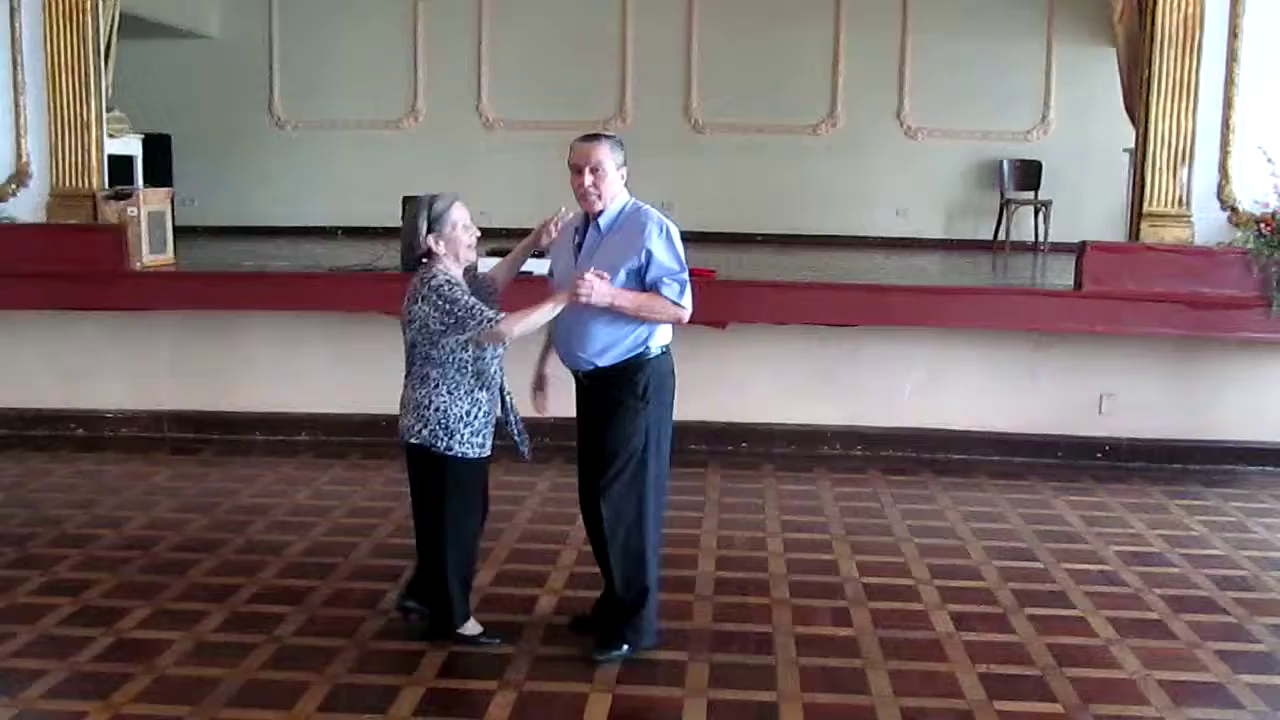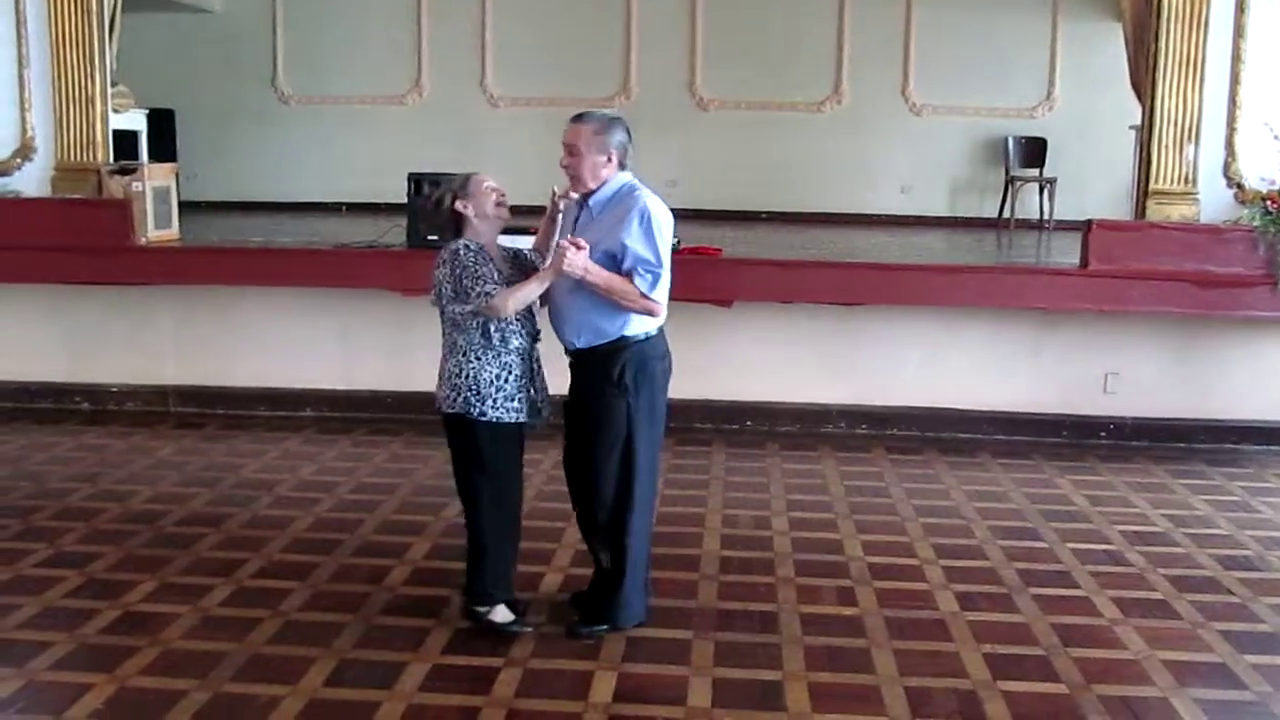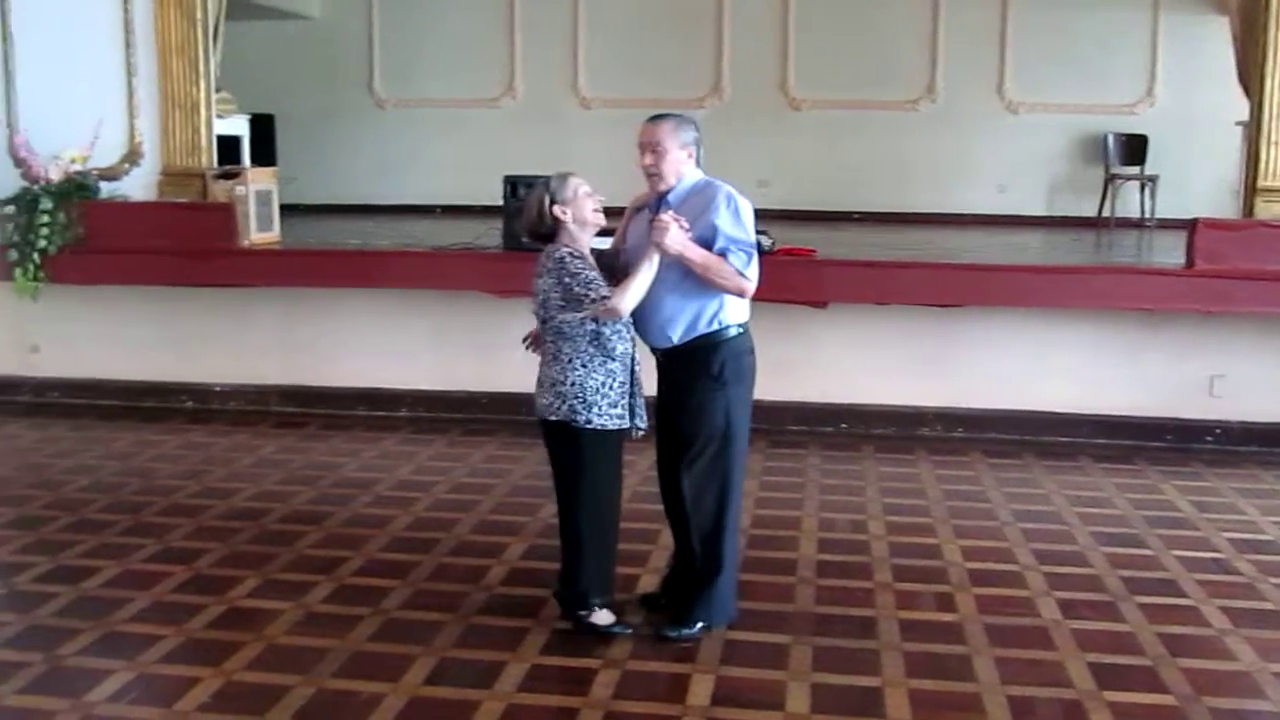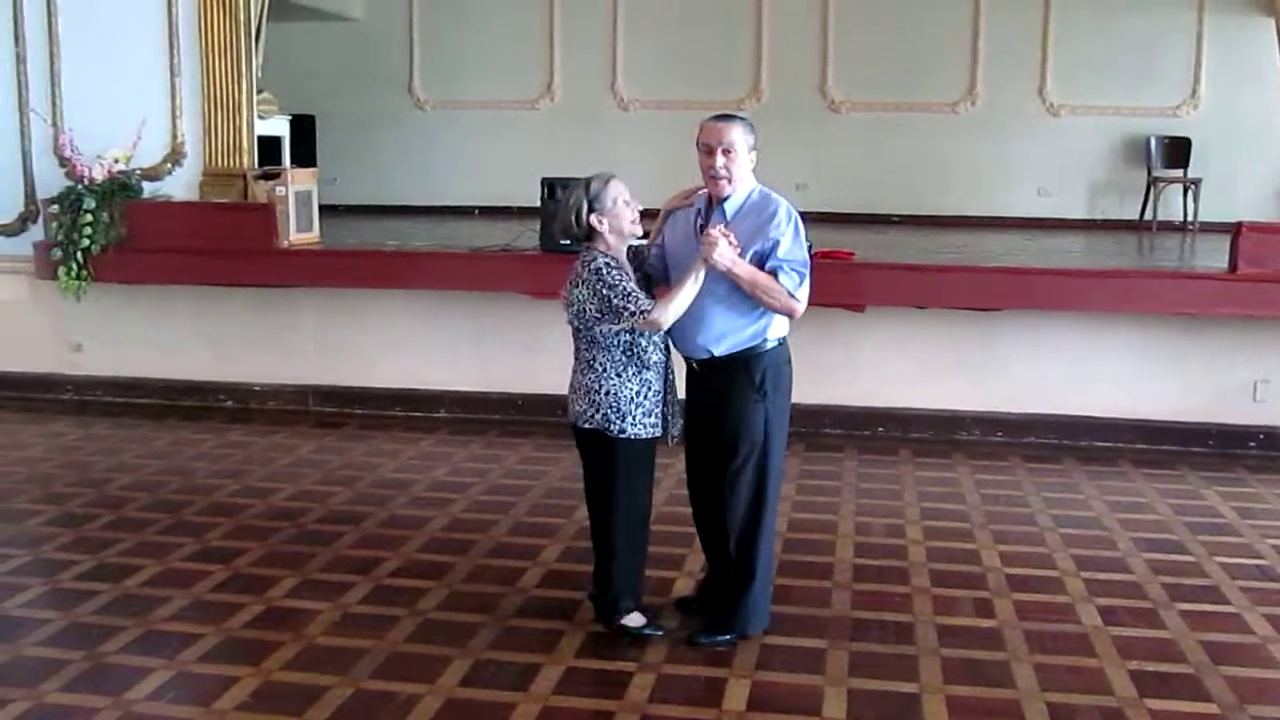
dt=0.7s
person 1, frame 1
left shoulder: (650, 228)
right shoulder: (567, 235)
left elbow: (678, 308)
left wrist: (608, 296)
right wrist: (542, 367)
left hip: (637, 381)
right hip: (590, 382)
left knee: (625, 502)
right knee: (595, 498)
left ankle: (636, 623)
right ankle: (615, 604)
person 1, frame 2
left shoulder: (641, 210)
right shoulder: (582, 207)
left elbow: (653, 301)
left wrist: (587, 270)
left hip: (628, 362)
right hip: (590, 359)
left knee: (620, 484)
right knee: (583, 473)
left ankle: (622, 602)
right ankle: (607, 579)
person 1, frame 3
left shoulder: (720, 201)
right shoulder: (643, 215)
left elbow: (743, 283)
left wrist: (682, 247)
left hip: (716, 358)
right hip: (673, 359)
left knee: (709, 479)
right knee: (675, 477)
left ankle: (710, 602)
right ankle: (684, 582)
person 1, frame 4
left shoulder: (775, 214)
right shoulder: (681, 216)
left elbow: (793, 302)
right elbow: (647, 277)
left wrist: (730, 263)
left hip: (752, 371)
right hip: (700, 370)
left knee: (747, 491)
right knee: (705, 484)
left ankle: (741, 610)
right ankle: (718, 585)
person 2, frame 1
left shoulder: (455, 281)
right shoulder: (435, 290)
left elbow: (490, 284)
right elbow: (503, 329)
left wrist: (532, 244)
right wrist: (566, 297)
left hip: (462, 426)
right hip: (443, 429)
left knee: (466, 517)
right knee: (449, 520)
left ankle: (422, 595)
right ankle: (448, 616)
person 2, frame 2
left shoulder: (506, 255)
right shoulder: (459, 256)
left elbow: (535, 262)
right elbow: (501, 305)
left wrist: (553, 215)
right wrist: (559, 269)
left hip: (508, 397)
right hip: (477, 400)
left knee: (504, 496)
right knee: (490, 500)
left ankle: (494, 586)
right ankle: (483, 599)
person 2, frame 3
left shoulder: (582, 259)
right shoulder: (560, 263)
right elbow: (617, 305)
right wrist: (656, 249)
left hip: (600, 403)
right hip: (578, 407)
left knee: (598, 502)
right knee: (587, 503)
left ankle: (582, 589)
right ankle: (583, 602)
person 2, frame 4
left shoulder: (623, 259)
right shoulder: (596, 271)
left elbow: (653, 258)
right elbow: (657, 317)
left wrist: (668, 214)
right wrist: (704, 263)
left hip: (632, 410)
right hip: (612, 414)
left knee: (630, 506)
right knee: (618, 508)
left ankle: (614, 593)
right ankle: (616, 605)
